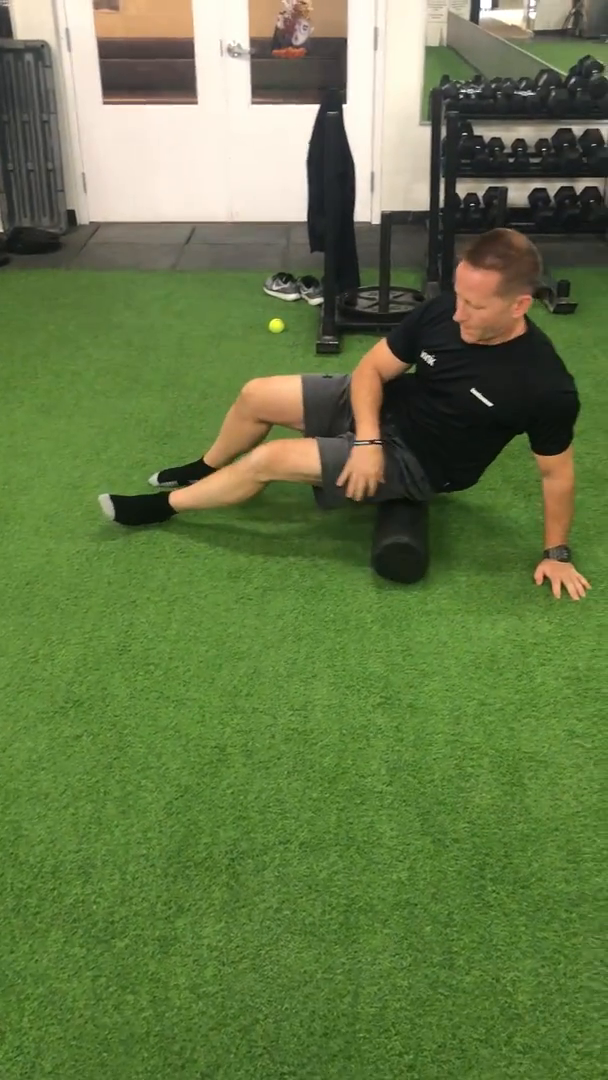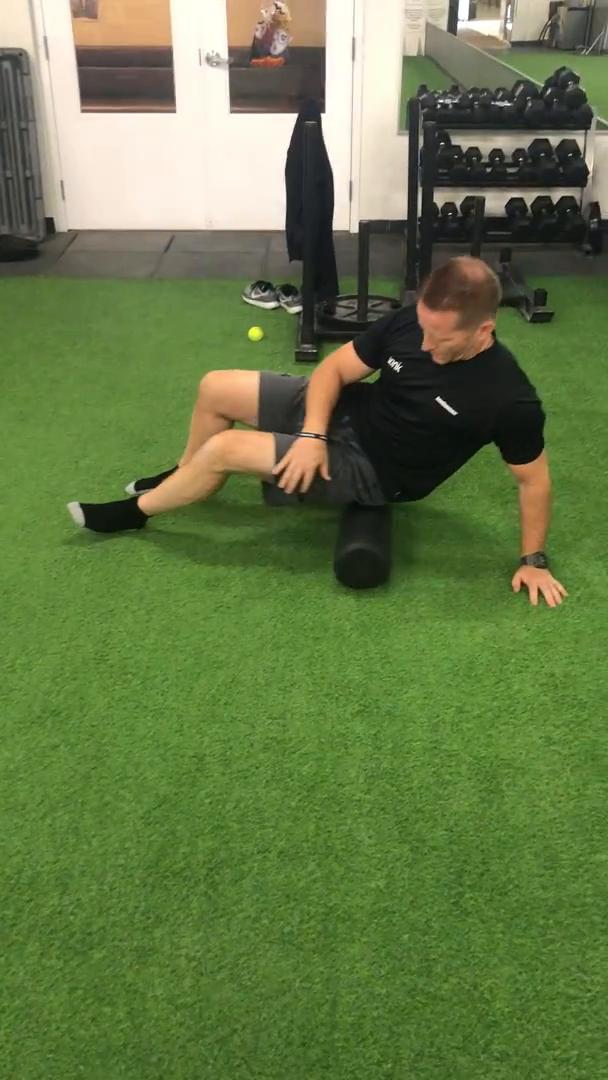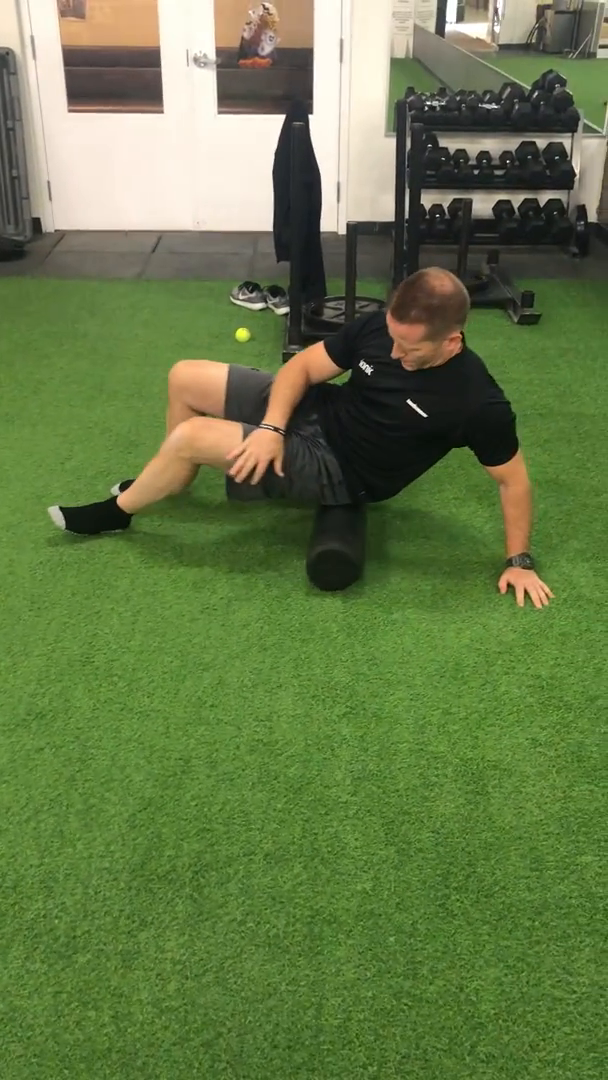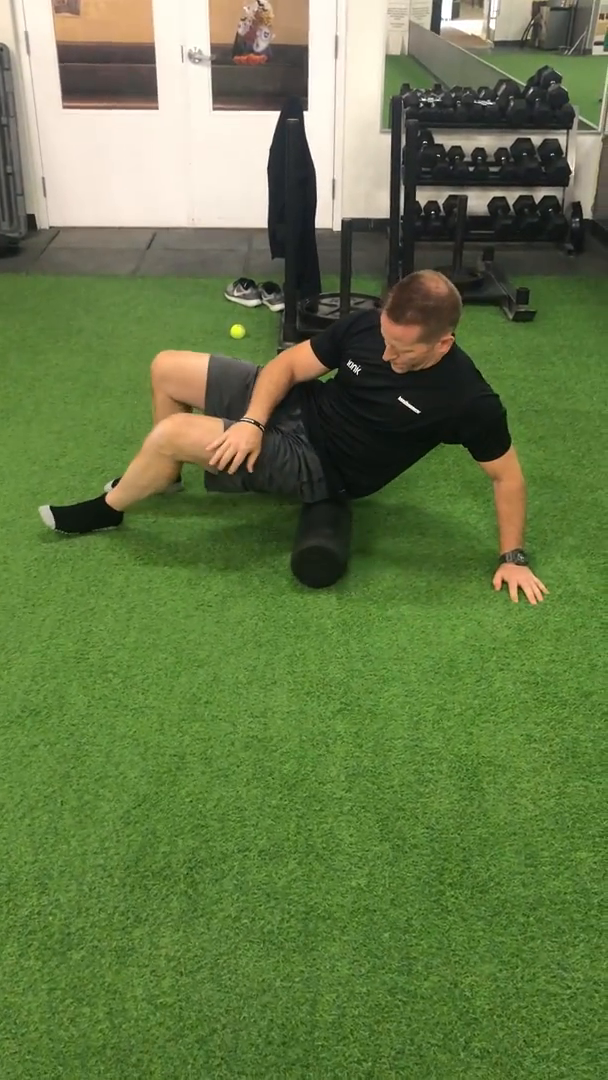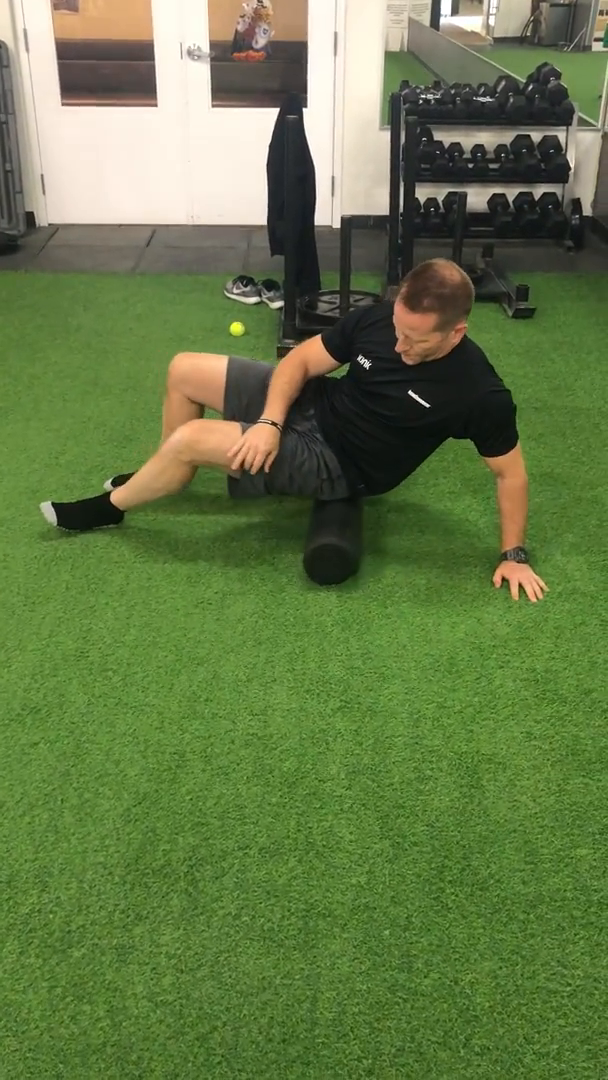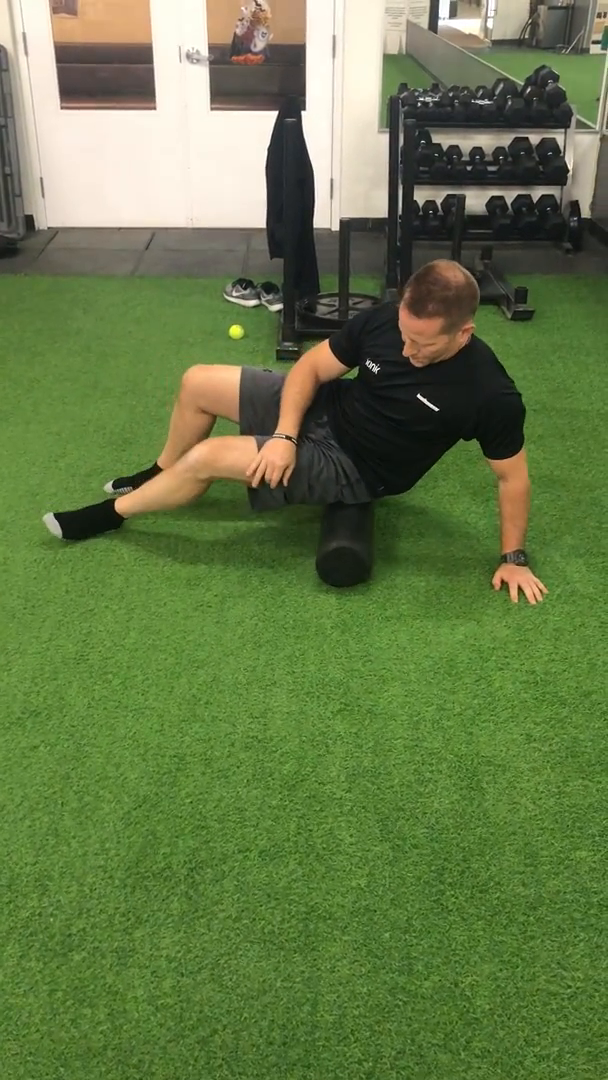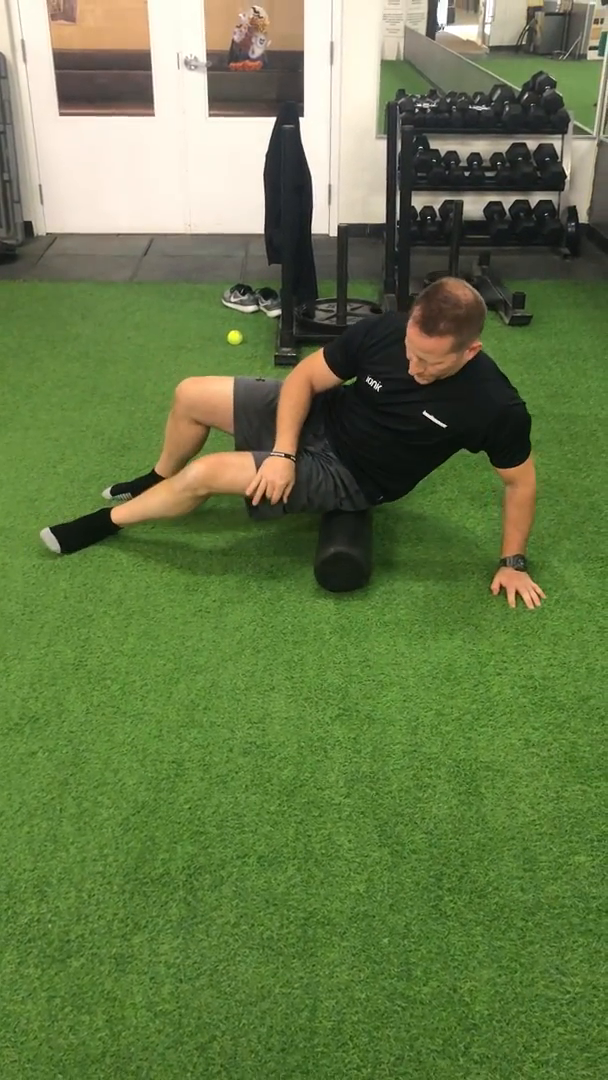
dt=0.3s
person 1, frame 1
left shoulder: (544, 386)
right shoulder: (442, 312)
left elbow: (557, 473)
right elbow: (371, 369)
left wrist: (556, 554)
right wrist: (368, 441)
left hip: (416, 464)
right hip: (382, 408)
left knee: (269, 461)
right knee: (255, 396)
left ankle: (164, 505)
right ankle: (206, 468)
person 1, frame 2
left shoulder: (508, 399)
right shoulder: (411, 322)
left elbow: (534, 479)
right elbow: (335, 368)
left wrist: (533, 561)
right wrist: (312, 435)
left hip: (372, 470)
right hip: (346, 412)
left knee: (224, 449)
right knee: (214, 387)
left ankle: (135, 512)
right ankle: (182, 477)
person 1, frame 3
left shoulder: (477, 403)
right shoulder: (382, 326)
left elbow: (513, 480)
right elbow: (304, 366)
left wrist: (518, 562)
right wrist: (273, 428)
left hip: (336, 468)
right hip: (315, 411)
left knee: (189, 438)
right knee: (185, 378)
left ankle: (116, 513)
right ankle: (162, 481)
person 1, frame 4
left shoulder: (467, 400)
right shoulder: (369, 325)
left elbow: (506, 474)
right elbow: (288, 364)
left wrist: (512, 556)
right wrist: (252, 422)
left hip: (317, 462)
right hip: (296, 405)
left knee: (170, 435)
right knee: (167, 368)
left ankle: (105, 510)
right ankle: (162, 475)
person 1, frame 5
left shoulder: (479, 393)
right shoulder: (378, 319)
left elbow: (510, 472)
right elbow: (301, 360)
left wrist: (513, 555)
right wrist: (271, 423)
left hip: (333, 464)
right hip: (312, 405)
left knee: (190, 440)
right knee: (184, 371)
left ankle: (110, 508)
right ankle: (154, 475)
person 1, frame 6
left shoulder: (489, 394)
right shoulder: (385, 320)
left elbow: (513, 475)
right elbow: (312, 367)
left wrist: (513, 558)
right wrist: (285, 435)
left hip: (353, 468)
right hip: (324, 410)
left knee: (206, 459)
right knee: (197, 382)
left ankle: (110, 514)
right ankle: (160, 474)
person 1, frame 7
left shoulder: (494, 407)
right shoulder: (383, 332)
left elbow: (519, 481)
right elbow: (304, 377)
left wrist: (513, 562)
right wrist: (284, 453)
left hip: (349, 477)
right hip: (320, 418)
left knee: (204, 475)
right knee: (190, 395)
left ankle: (107, 522)
right ankle: (158, 480)
